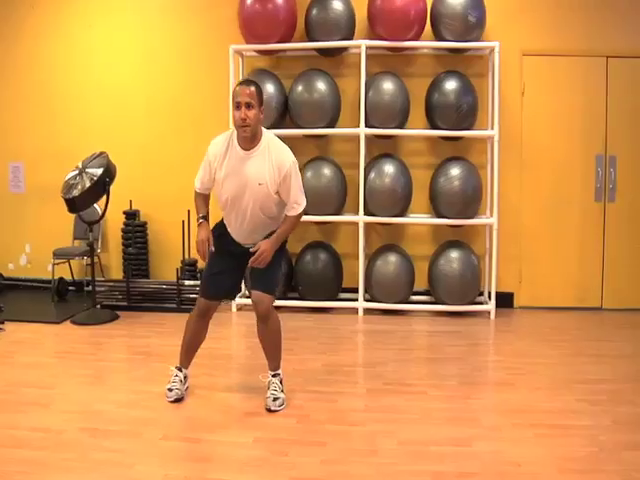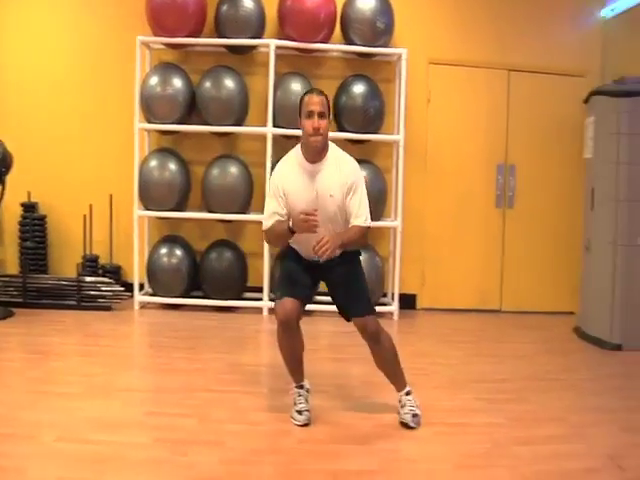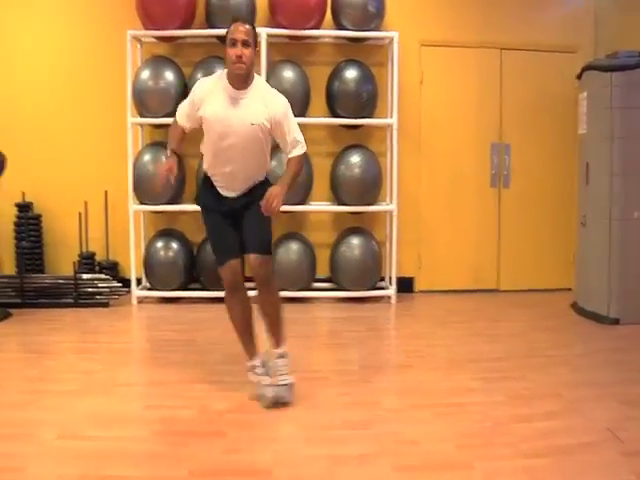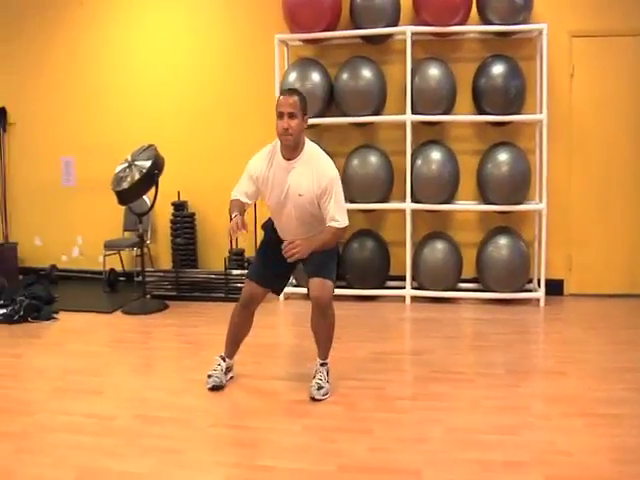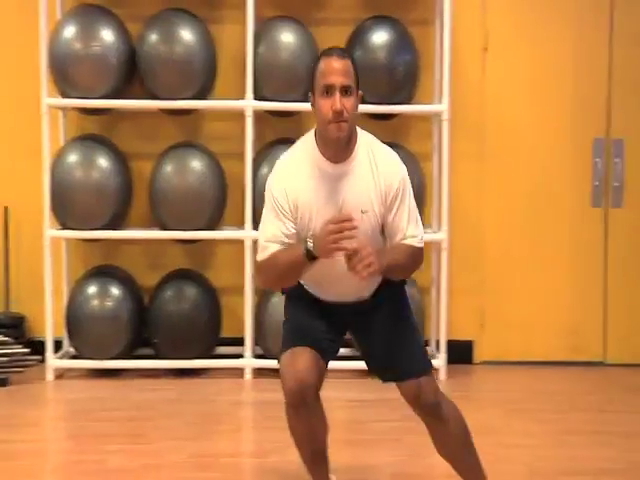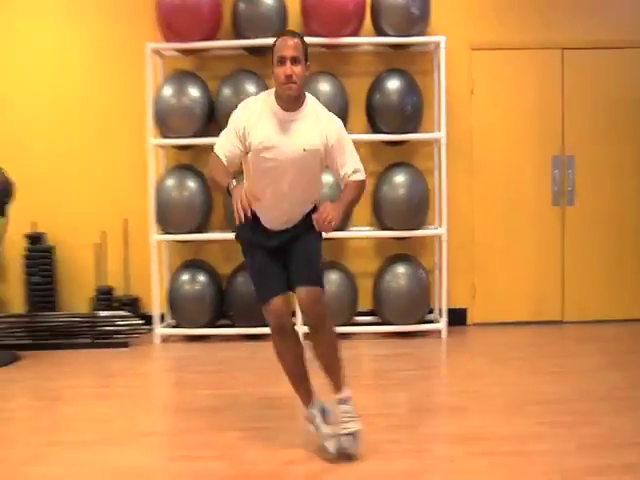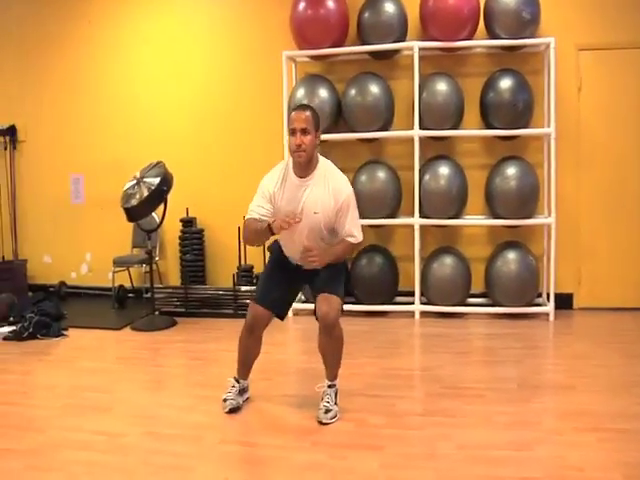
dt=0.7s
person 1, frame 1
left shoulder: (281, 157)
right shoulder: (217, 148)
left elbow: (296, 209)
right elbow: (202, 189)
left wrist: (274, 242)
right wrist: (202, 224)
left hip: (268, 239)
right hip: (228, 237)
left knee: (263, 305)
right knee: (204, 306)
left ankle: (275, 377)
right ankle: (181, 371)
person 1, frame 2
left shoulder: (348, 169)
right shoulder: (282, 171)
left elbow: (362, 230)
right elbow: (271, 237)
left wrist: (337, 239)
right wrist: (293, 224)
left hip: (340, 255)
right hip: (297, 257)
left knee: (370, 326)
right knee: (285, 315)
left ankle: (404, 392)
right ankle: (299, 388)
person 1, frame 3
left shoulder: (273, 101)
right shoulder: (205, 89)
left elbow: (296, 151)
right elbow: (181, 123)
left wrist: (282, 186)
right wrist: (172, 154)
left hip: (255, 193)
right hip: (215, 192)
left knee: (261, 270)
right knee: (232, 277)
left ankle: (280, 354)
right ankle: (255, 361)
person 1, frame 4
left shoulder: (323, 168)
right shoulder: (262, 161)
left elbow: (338, 228)
right elbow: (240, 197)
left wrist: (309, 246)
right wrist: (236, 217)
left hip: (319, 240)
right hip: (280, 234)
left knee: (321, 296)
right knee: (249, 296)
left ankle: (322, 367)
right ankle: (225, 362)
person 1, frame 5
left shoulder: (388, 166)
right shoulder: (287, 174)
left elbow: (412, 253)
right elbow: (268, 276)
left wrist: (380, 262)
right wrist: (315, 249)
left hip: (377, 294)
right hip: (311, 297)
left knee: (428, 398)
right knee: (298, 382)
person 1, frame 6
left shoulder: (328, 124)
right shoulder: (248, 114)
left elbow: (357, 180)
right elbow: (219, 165)
left wrist: (339, 208)
right wrist: (233, 189)
left hip: (303, 226)
right hip: (258, 229)
left knee: (313, 308)
right knee: (278, 315)
left ankle: (343, 399)
right ankle: (313, 407)
person 1, frame 7
left shoulder: (338, 185)
right shoulder: (274, 180)
left elbow: (353, 241)
right elbow: (249, 234)
left wrist: (324, 255)
right wrist: (271, 227)
left hip: (328, 260)
right hip: (285, 258)
left knee: (328, 315)
right knee: (254, 320)
left ankle: (330, 389)
right ankle: (240, 384)
